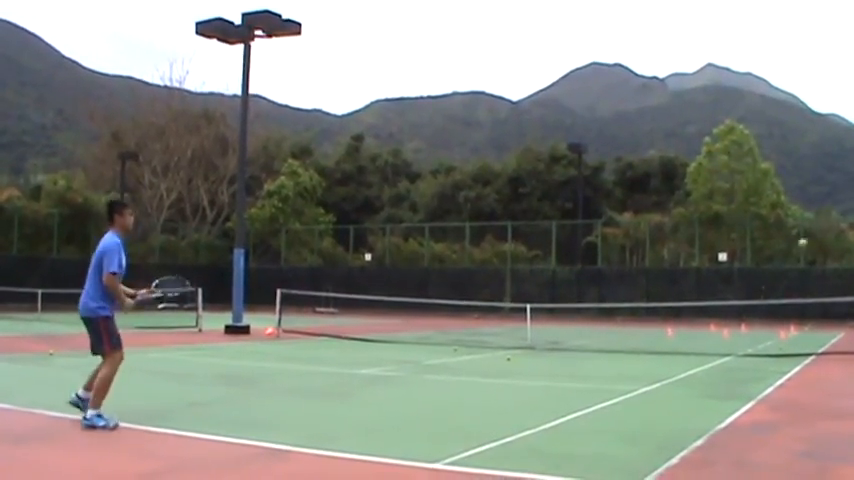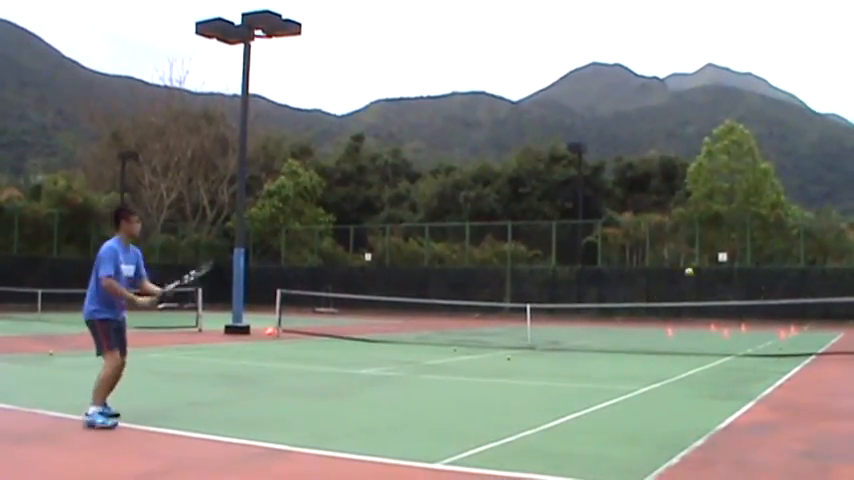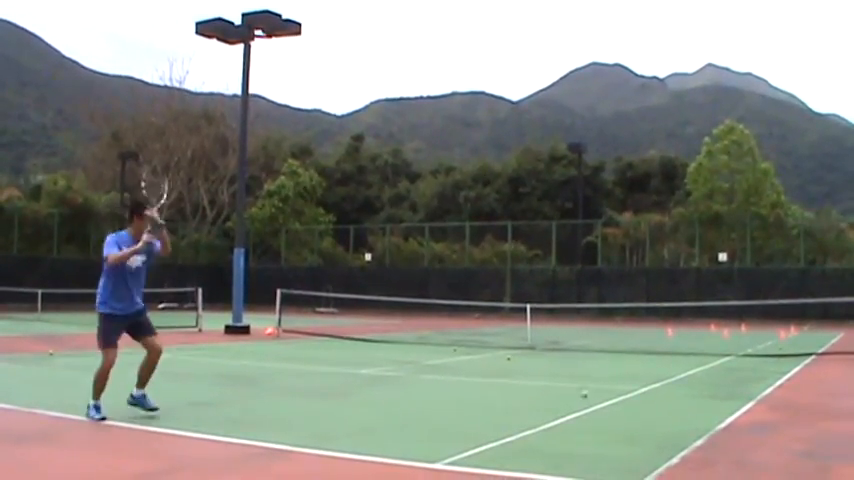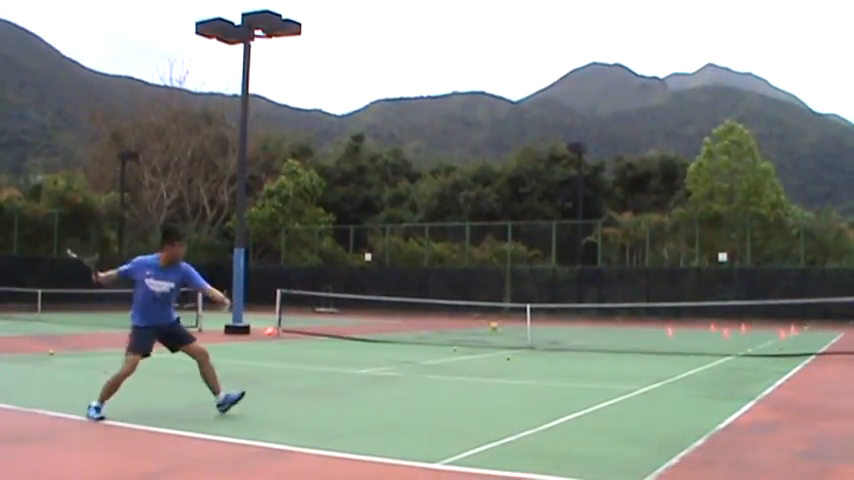
dt=0.3s
person 1, frame 1
left shoulder: (113, 243)
right shoulder: (112, 244)
right elbow: (109, 280)
left wrist: (132, 293)
right wrist: (123, 300)
left hip: (103, 309)
right hip: (98, 310)
left knee: (115, 358)
right knee: (113, 360)
left ankle: (83, 395)
right ankle: (91, 414)
person 1, frame 2
left shoulder: (135, 252)
right shoulder: (110, 249)
left elbow: (142, 283)
right elbow: (107, 283)
left wrist: (157, 291)
right wrist: (135, 300)
left hip: (116, 315)
right hip: (100, 313)
left knee: (120, 363)
right knee: (113, 361)
left ankle: (100, 404)
right ankle: (94, 413)
person 1, frame 3
left shoulder: (148, 241)
right shoulder: (115, 238)
left elbow: (165, 251)
right elbow: (113, 261)
left wrist: (160, 226)
right wrist: (139, 247)
left hip: (135, 308)
right hip: (110, 309)
left knee: (156, 349)
right knee: (108, 361)
left ankle: (138, 394)
right ankle: (94, 404)
person 1, frame 4
left shoulder: (183, 270)
right shoulder: (141, 264)
left elbow: (207, 288)
right elbow: (117, 274)
left wrist: (222, 299)
right wrist: (102, 276)
left hip: (168, 321)
right hip: (143, 323)
left knee: (201, 353)
right knee: (128, 368)
left ankle: (221, 398)
right ankle: (97, 405)
